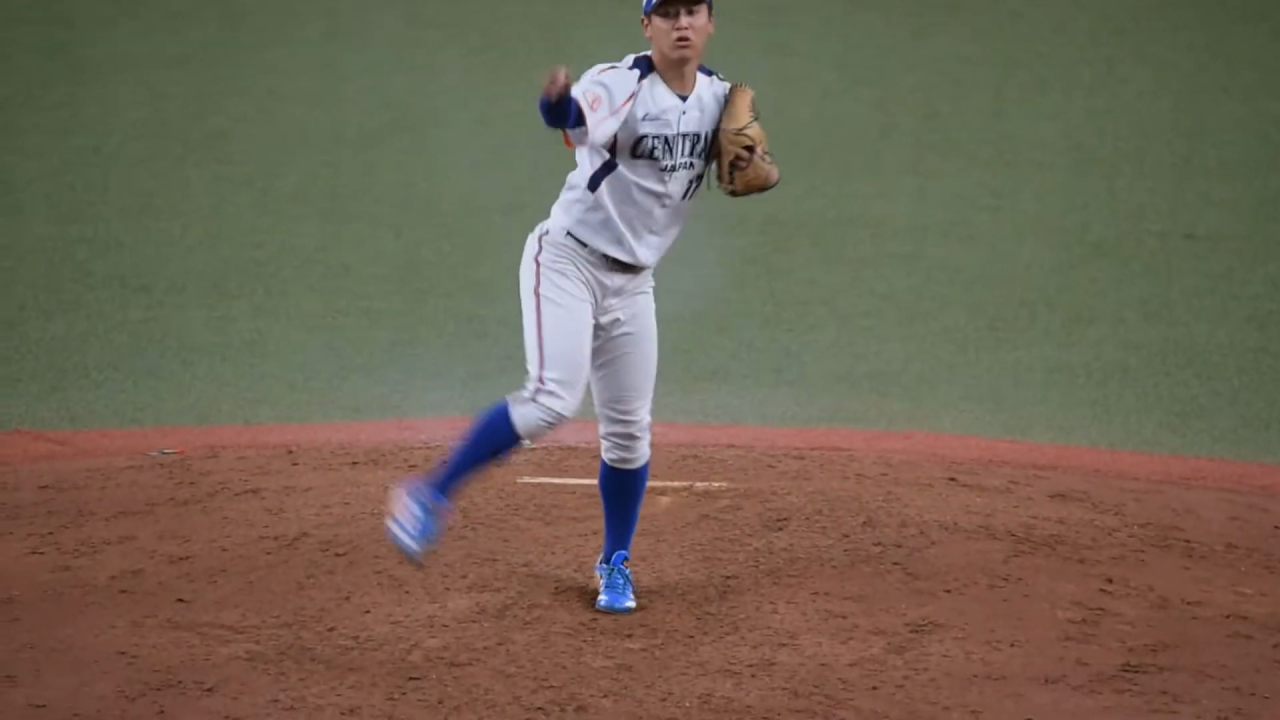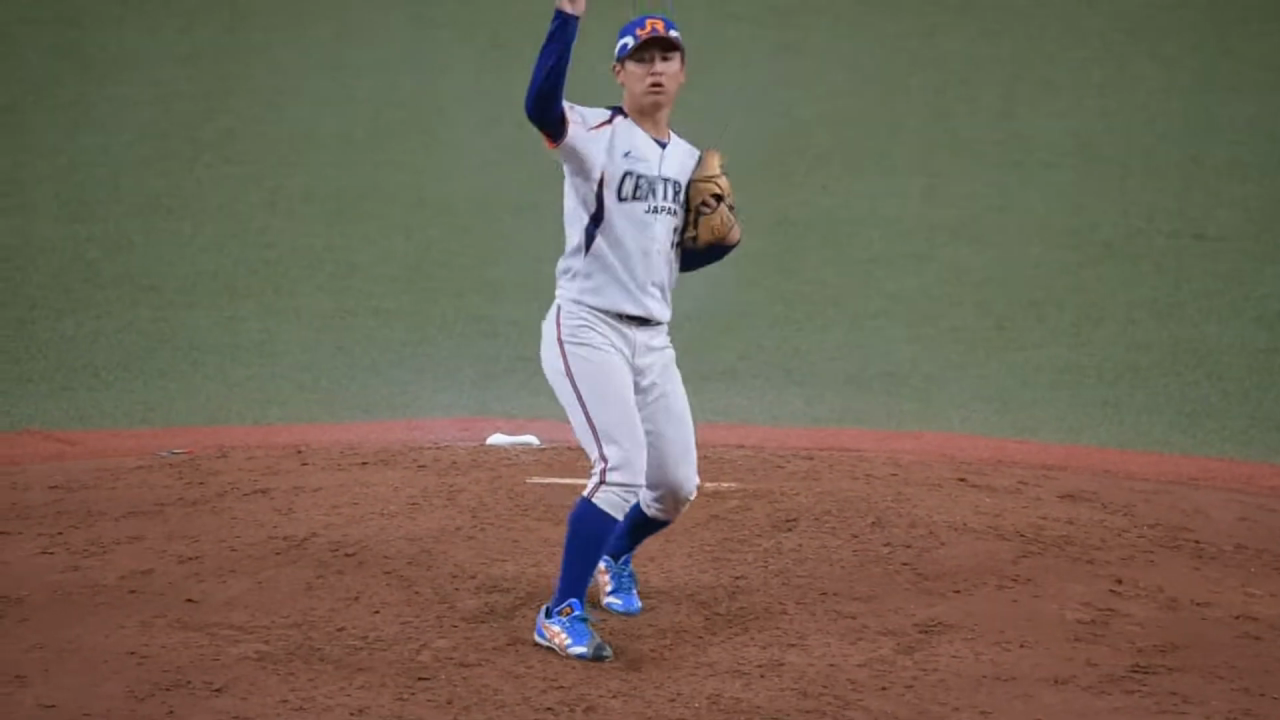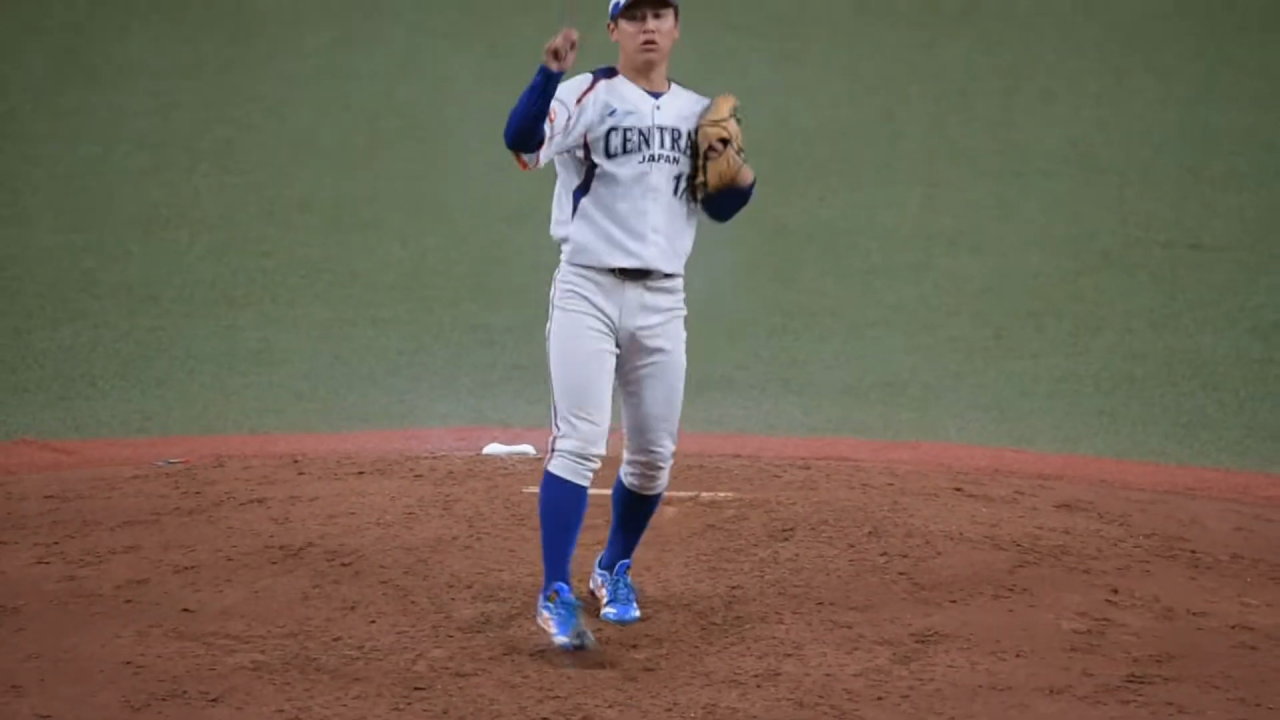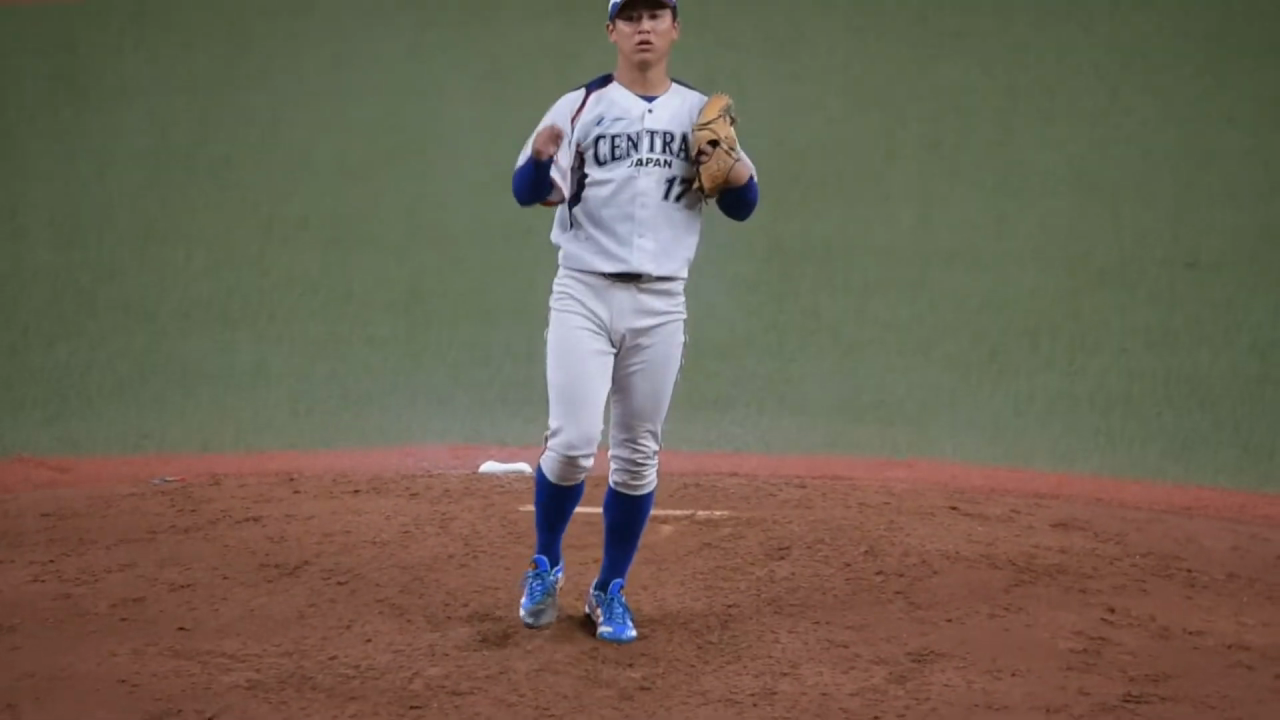
dt=0.2s
person 1, frame 1
left shoulder: (720, 96)
right shoulder: (617, 85)
left elbow: (729, 161)
right elbow: (572, 116)
left wrist: (753, 171)
right wrist: (559, 96)
left hip: (631, 283)
right hip: (567, 259)
left knee: (630, 433)
right knee: (553, 399)
left ankle: (616, 563)
right ankle: (430, 495)
person 1, frame 2
left shoulder: (689, 160)
right shoulder: (597, 133)
right elbow: (541, 111)
left wrist: (722, 241)
left hip: (650, 341)
right hip: (587, 331)
left knee: (675, 488)
right knee: (618, 469)
left ankle: (612, 559)
right ankle: (561, 612)
person 1, frame 3
left shoulder: (698, 112)
right shoulder: (585, 97)
left elbow: (720, 207)
right elbow: (520, 141)
left wrist: (742, 180)
right wrist: (549, 72)
left hip: (662, 303)
right hip: (586, 293)
left knee: (652, 456)
right knee: (580, 442)
left ankle: (613, 571)
right ankle: (555, 594)
person 1, frame 4
left shoulder: (701, 111)
right shoulder: (579, 107)
left elbow: (742, 208)
right elbow: (528, 193)
left wrist: (737, 177)
right wrist: (542, 160)
left hip: (660, 304)
right hip: (582, 295)
left knee: (637, 455)
right knee: (570, 443)
left ankle: (609, 591)
right ankle: (546, 563)
